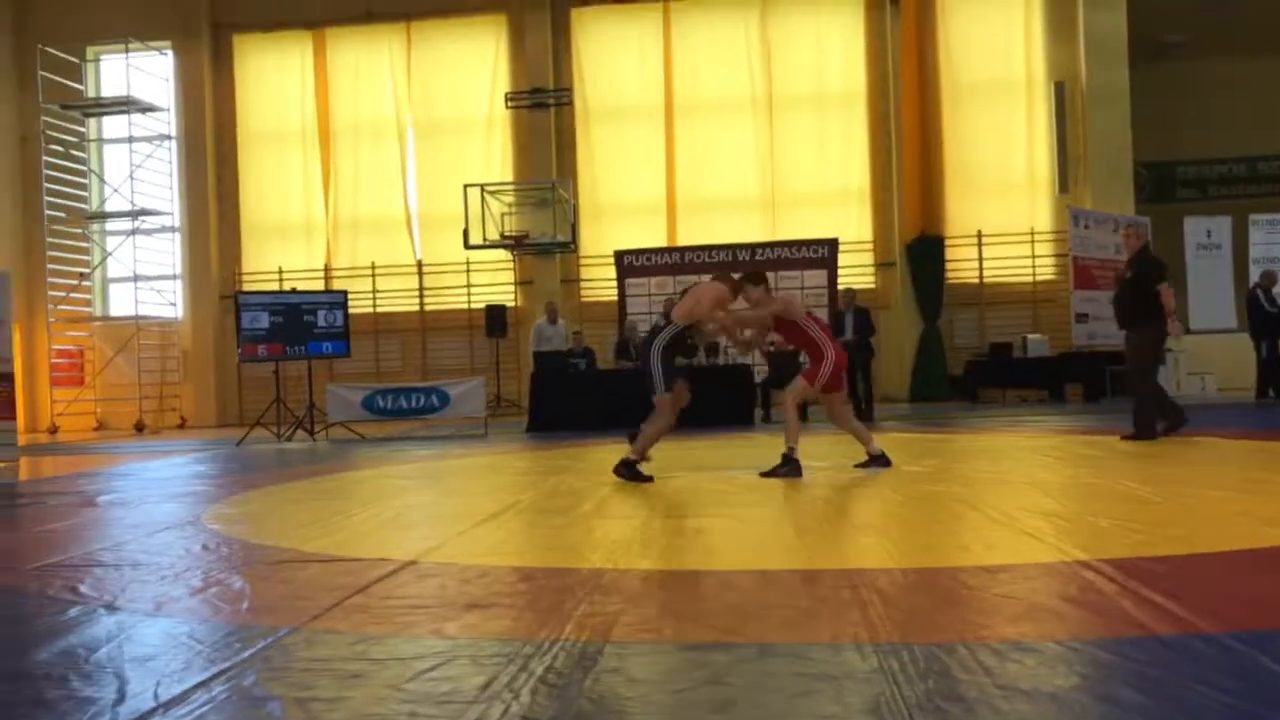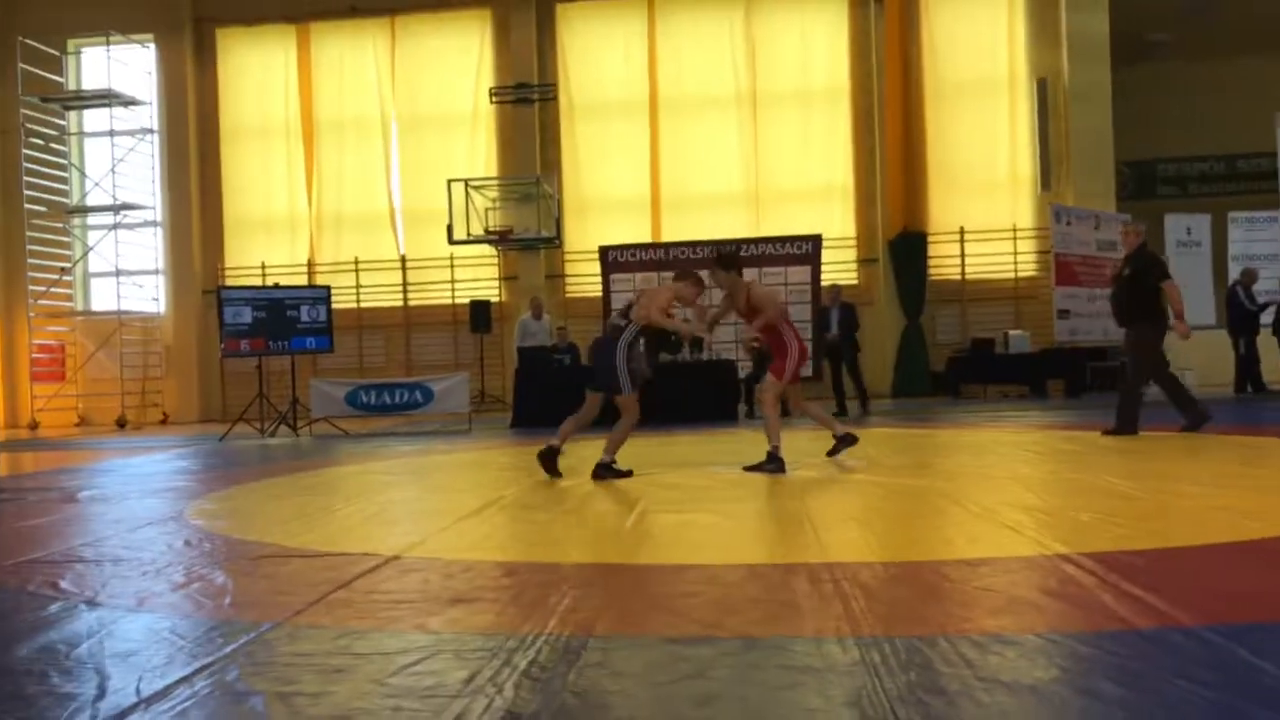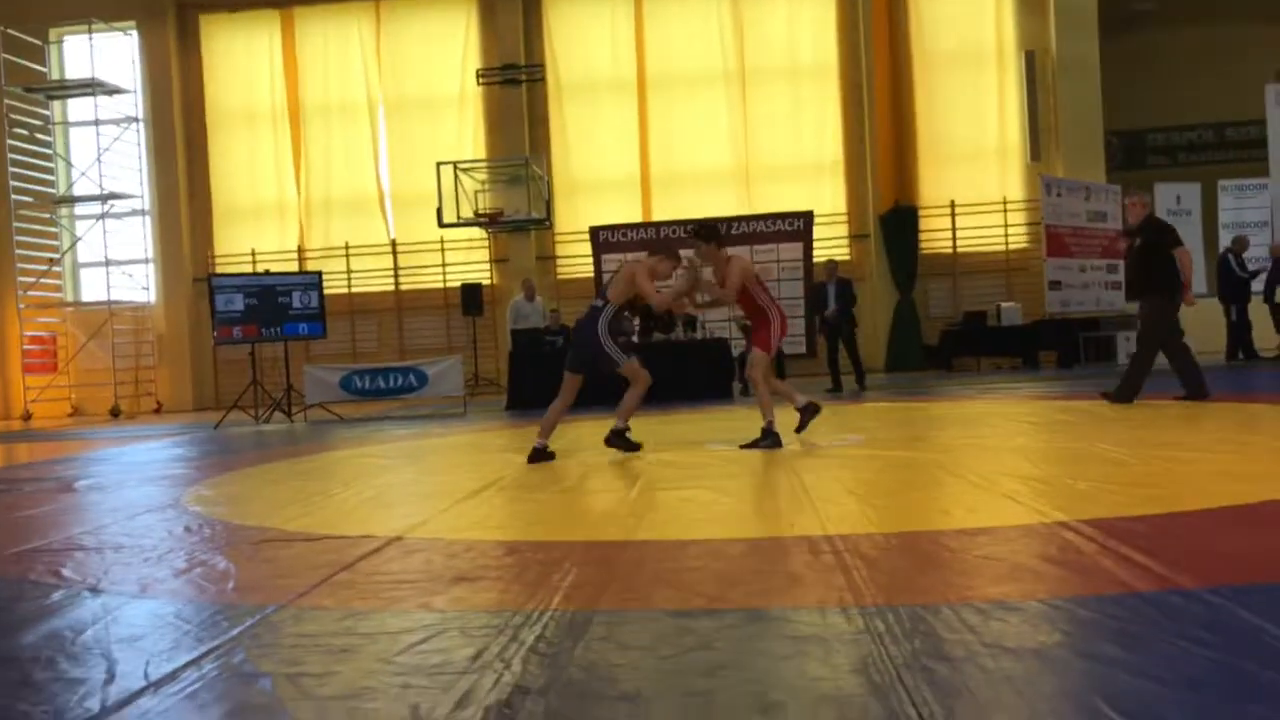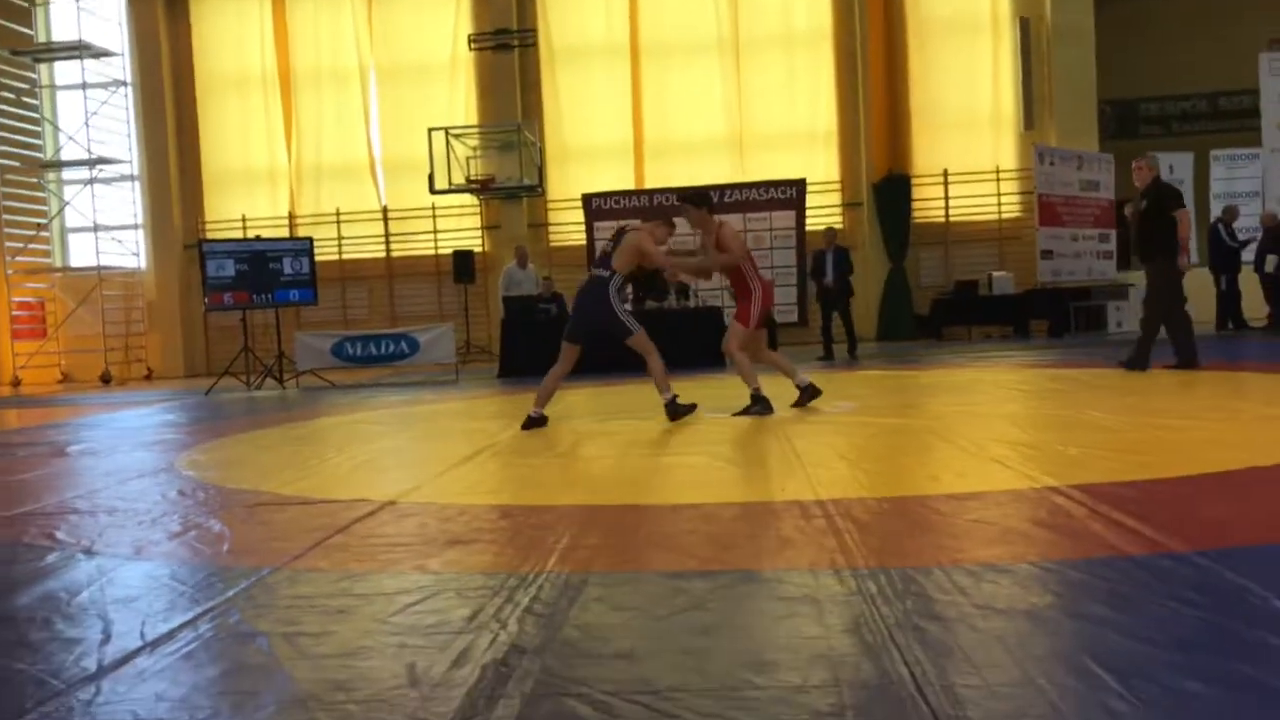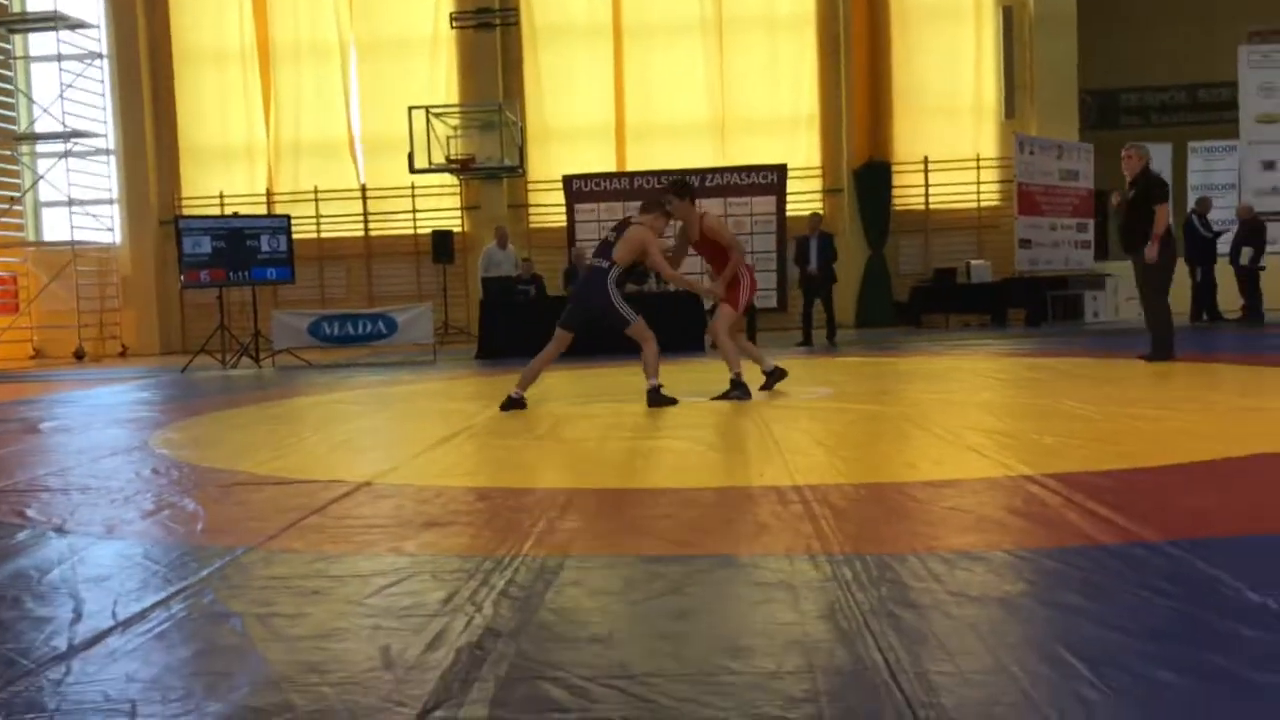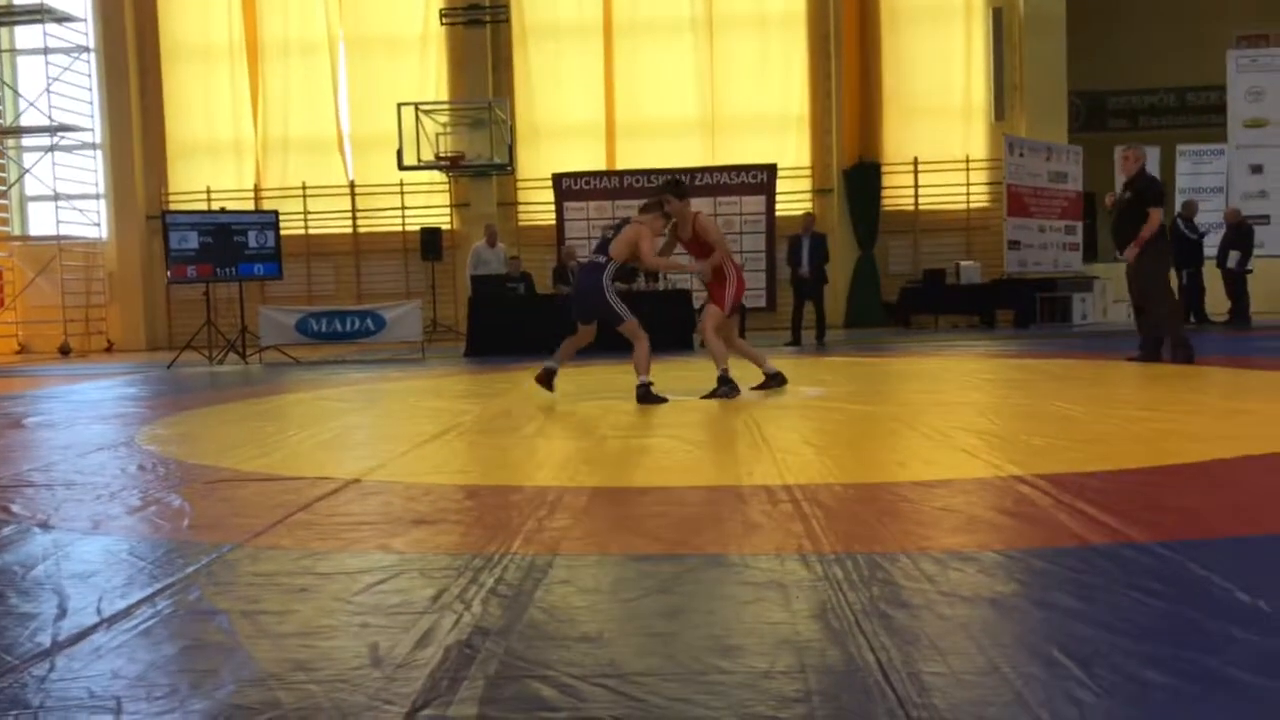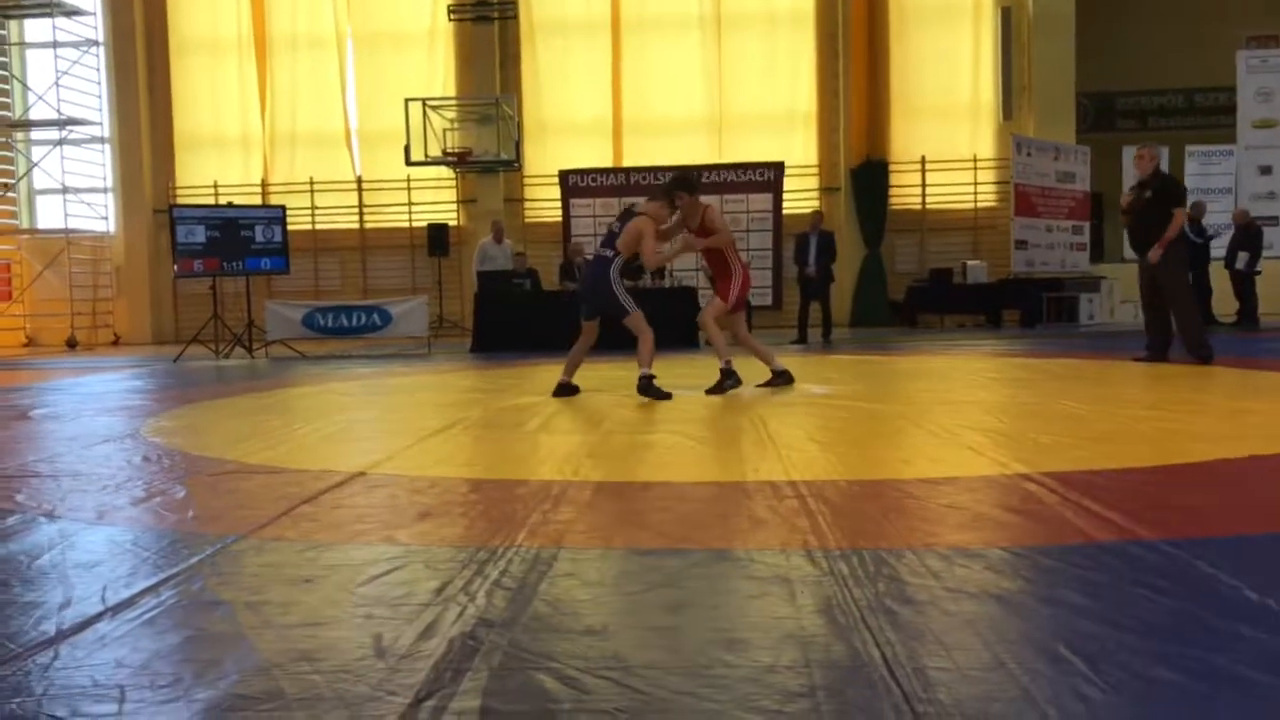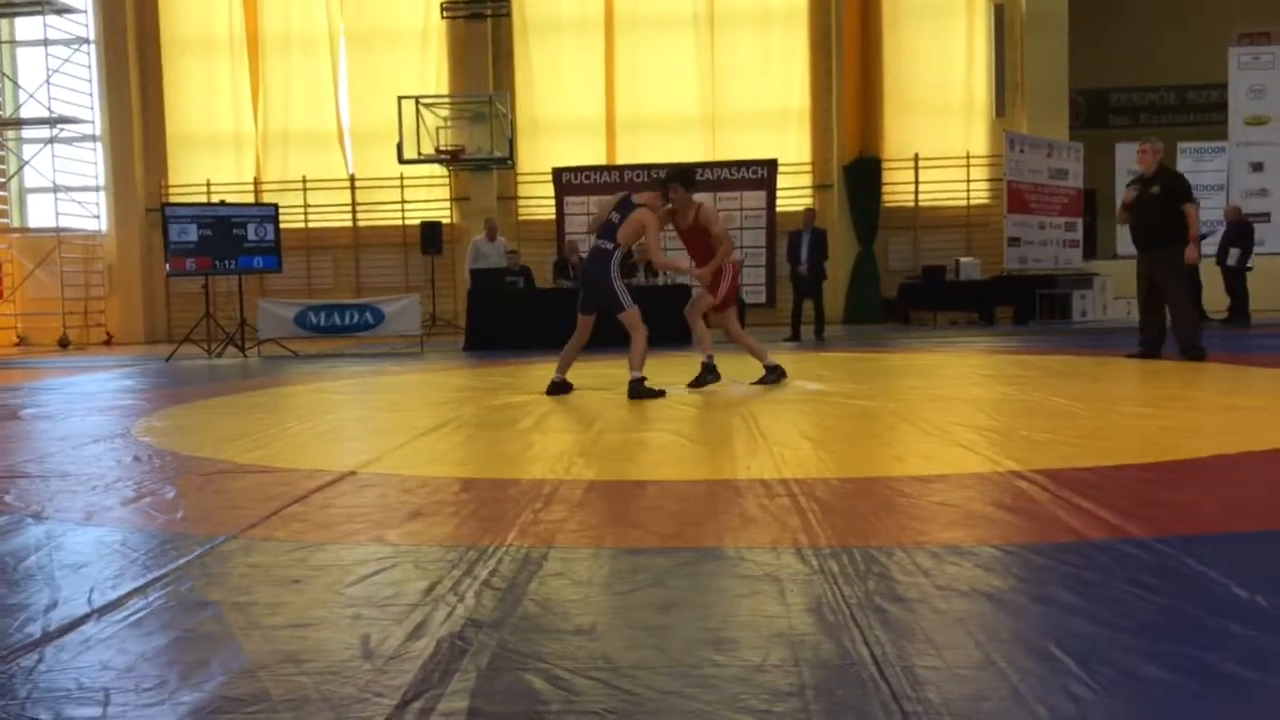
dt=0.2s
person 1, frame 1
left shoulder: (780, 302)
right shoulder: (766, 317)
left hip: (828, 357)
right hip: (827, 359)
left knee: (789, 399)
right knee: (839, 415)
left ankle: (791, 462)
right ankle: (877, 455)
person 1, frame 2
left shoulder: (756, 292)
right shoulder: (731, 297)
left elbow: (778, 309)
right elbow: (713, 320)
left wrist: (758, 323)
left hip: (790, 349)
right hip: (780, 350)
left knee: (765, 398)
right knee: (796, 402)
left ankle: (775, 459)
right ankle: (842, 434)
person 1, frame 3
left shoulder: (735, 265)
right shoulder: (718, 268)
left elbow: (729, 298)
right elbow: (724, 298)
left wrist: (703, 284)
right wrist: (698, 305)
left hip: (771, 321)
right hip: (762, 323)
left knee: (755, 374)
right knee: (762, 377)
left ankle: (770, 434)
right ankle: (805, 405)
person 1, frame 4
left shoulder: (725, 232)
right shoulder: (706, 238)
left elbow: (738, 257)
right elbow: (704, 272)
right wrist: (683, 265)
left hip: (755, 293)
right hip: (749, 295)
left knee: (731, 346)
right knee: (759, 350)
left ankle: (759, 400)
right ankle: (806, 386)
person 1, frame 5
left shoulder: (709, 222)
right shoulder: (685, 231)
left elbow: (738, 249)
right elbow: (674, 262)
left wrist: (721, 282)
left hip: (741, 280)
right hip: (729, 282)
left knee: (717, 328)
right knee: (732, 335)
left ankle: (738, 385)
right ankle: (772, 369)
person 1, frame 6
left shoulder: (701, 221)
right shoulder: (675, 229)
left elbow: (722, 248)
right elbow: (661, 255)
left wrist: (707, 264)
left hip: (730, 280)
right hip: (718, 282)
left knee: (706, 327)
right knee: (730, 338)
left ankle: (725, 381)
right ankle: (773, 374)
person 1, frame 7
left shoulder: (710, 213)
right shoulder: (685, 219)
left elbow: (727, 238)
left wrist: (703, 242)
left hip: (734, 275)
right hip: (723, 277)
left knee: (706, 318)
right knee: (741, 334)
left ankle: (728, 372)
right ankle: (781, 372)
person 1, frame 8
left shoulder: (704, 213)
right shoulder: (671, 215)
left elbow: (727, 245)
left wrist: (709, 268)
left hip: (723, 272)
right hip: (712, 275)
left knee: (693, 312)
right knee: (733, 331)
left ankle: (708, 367)
right ankle: (774, 368)
person 2, frame 1
left shoulder: (1148, 262)
right shoulder: (1134, 262)
left elbow: (1165, 290)
left wrist: (1172, 318)
right wrist: (1116, 282)
left hip: (1148, 329)
right hip: (1138, 330)
left knee: (1140, 379)
right knee: (1143, 378)
left ankle: (1145, 429)
right ankle: (1173, 416)
person 2, frame 2
left shoulder: (1148, 260)
right shoulder: (1129, 261)
left elbow: (1169, 287)
left wrist: (1179, 319)
right wrist: (1114, 279)
left hip: (1145, 327)
right hip: (1137, 327)
left knee: (1132, 376)
right knee: (1159, 373)
left ankle: (1126, 424)
right ankle: (1196, 414)
person 2, frame 3
left shoulder: (1159, 229)
right shoulder: (1136, 233)
left elbow: (1183, 255)
left wrist: (1186, 288)
right wrist: (1126, 253)
left hip: (1161, 296)
right hip: (1151, 297)
left knee: (1146, 344)
right knee: (1172, 343)
left ankle: (1126, 392)
right ankle: (1196, 388)
person 2, frame 4
left shoulder: (1164, 191)
right shoulder: (1145, 196)
left elbow: (1184, 217)
left wrist: (1184, 251)
right wrist: (1133, 217)
left hip: (1166, 260)
right hip: (1156, 261)
left knee: (1153, 307)
right knee: (1172, 309)
left ankle: (1139, 358)
right ankle: (1187, 357)
person 2, frame 5
left shoulder: (1152, 182)
right shoulder: (1134, 185)
left elbow: (1163, 212)
left wrist: (1153, 243)
right wrist: (1119, 205)
left hip: (1155, 251)
right hip: (1140, 252)
left knee: (1153, 298)
right knee: (1151, 299)
left ankle: (1162, 348)
right ankle: (1162, 348)
person 2, frame 6
left shoulder: (1149, 184)
right shoulder: (1126, 188)
left elbow: (1156, 217)
left wrist: (1136, 244)
right wrist: (1111, 207)
left hip: (1152, 252)
right hip: (1135, 254)
left knee: (1161, 300)
right knee: (1141, 304)
left ankle: (1181, 349)
right ankle: (1150, 350)
person 2, frame 7
left shoulder: (1168, 184)
right shoulder: (1135, 190)
left elbow: (1180, 217)
right elbow: (1128, 224)
left wrist: (1160, 246)
right wrist: (1124, 208)
left hip: (1168, 255)
right hip: (1147, 257)
left knee: (1181, 301)
right knee: (1152, 305)
left ankle: (1199, 348)
right ankle: (1157, 350)
person 2, frame 8
left shoulder: (1173, 179)
right shoulder: (1135, 184)
left elbow: (1190, 212)
right elbow: (1122, 220)
left wrist: (1192, 243)
right wrist: (1125, 203)
left hip: (1171, 251)
right hip: (1145, 253)
left knee: (1179, 299)
right knee: (1148, 302)
left ankle: (1191, 346)
right ankle: (1149, 346)
person 3, frame 1
left shoulder: (699, 291)
right shoulder: (713, 290)
right elbow: (703, 312)
left hip: (659, 348)
right hip: (657, 350)
left knee: (683, 396)
right knee: (667, 418)
left ankle: (642, 435)
right ankle: (628, 463)
person 3, frame 2
left shoulder: (658, 294)
right shoulder: (666, 293)
right elbow: (650, 315)
right wrist: (681, 328)
left hip: (603, 347)
right hip: (615, 350)
left knee: (589, 410)
right knee: (630, 415)
left ankle: (552, 449)
right ankle: (604, 465)
person 3, frame 3
left shoulder: (634, 271)
right shoulder: (638, 269)
left elbow: (658, 303)
right elbow: (658, 304)
left wrist: (683, 289)
right wrist: (687, 284)
left hip: (583, 330)
right hip: (599, 330)
left knee: (565, 396)
right knee: (641, 379)
left ankle: (539, 448)
right ankle: (617, 431)
person 3, frame 4
left shoulder: (624, 234)
right shoulder: (641, 237)
right elbow: (664, 263)
left hip: (585, 299)
right hip: (606, 300)
left knee: (563, 364)
right knee: (650, 351)
left ankle: (535, 415)
right ankle: (671, 404)
person 3, frame 5
left shoulder: (621, 226)
right shoulder: (644, 234)
right elbow: (667, 273)
right wrist: (703, 289)
left hip: (582, 288)
right hip: (603, 290)
left knee: (553, 348)
right knee: (647, 339)
left ankle: (515, 396)
right ankle: (654, 392)
person 3, frame 6
left shoulder: (622, 226)
right shoulder: (642, 230)
right elbow: (652, 262)
right wrist: (688, 267)
left hip: (582, 283)
right hip: (599, 285)
left knee: (584, 336)
right knee: (640, 338)
left ankle: (550, 368)
right ankle: (643, 388)
person 3, frame 7
left shoulder: (628, 212)
right shoulder: (647, 224)
right elbow: (650, 263)
left hip: (590, 277)
right hip: (608, 280)
left knee: (588, 337)
right knee: (645, 333)
left ankle: (564, 383)
right ankle: (645, 382)
person 3, frame 8
left shoulder: (618, 200)
right shoulder: (648, 217)
left elbow: (594, 228)
right elbow: (658, 260)
left hip: (588, 270)
right hip: (608, 273)
left knee: (581, 333)
right knee: (639, 331)
left ankle: (558, 381)
right ankle: (636, 383)
